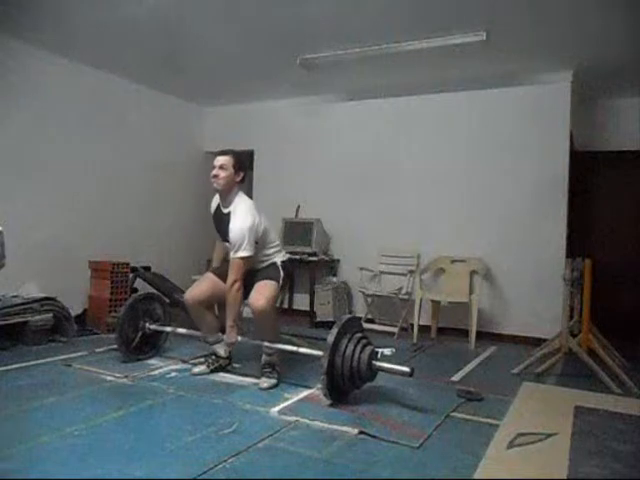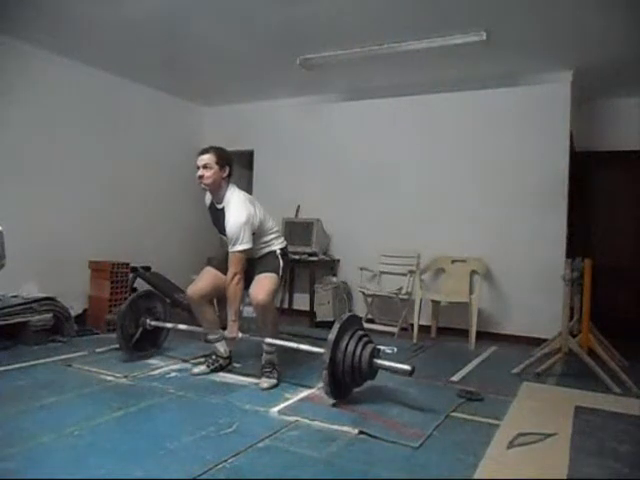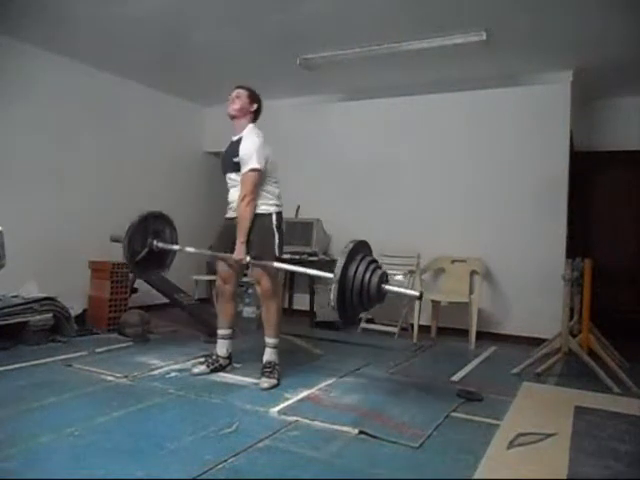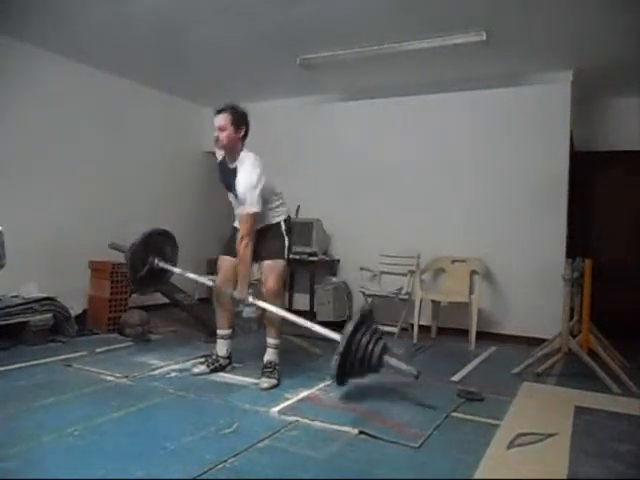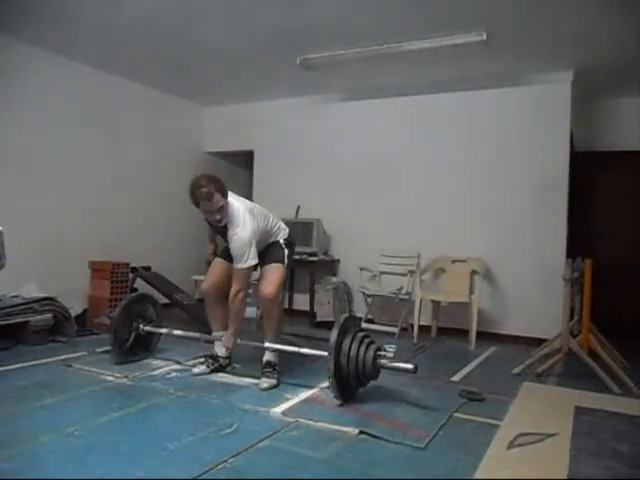
dt=1s
person 1, frame 1
left shoulder: (243, 219)
right shoulder: (217, 202)
left elbow: (235, 281)
left wrist: (231, 327)
right wrist: (212, 274)
left hip: (269, 265)
right hip: (239, 265)
left knee: (260, 305)
right knee: (193, 298)
left ankle: (270, 361)
right ankle: (221, 353)
person 1, frame 2
left shoulder: (238, 212)
right shoulder: (210, 197)
left elbow: (236, 275)
left wrist: (233, 322)
right wrist: (217, 260)
left hip: (268, 252)
right hip: (237, 252)
left knee: (260, 298)
right knee: (195, 293)
left ankle: (269, 361)
right ankle: (221, 353)
person 1, frame 3
left shoulder: (252, 141)
right shoulder: (232, 142)
left elbow: (247, 198)
left wrist: (241, 246)
right wrist: (235, 239)
left hip: (264, 217)
right hip: (235, 216)
left knee: (265, 286)
right knee: (224, 284)
left ankle: (270, 361)
right ankle: (222, 354)
person 1, frame 4
left shoulder: (249, 174)
right shoulder: (222, 155)
left elbow: (246, 237)
left wrist: (243, 285)
left hip: (271, 225)
right hip: (244, 225)
left knee: (271, 288)
right knee: (221, 286)
left ankle: (271, 360)
right ankle: (222, 354)
person 1, frame 5
left shoulder: (242, 229)
right shoulder: (210, 204)
left elbow: (239, 290)
left wrist: (232, 334)
right wrist: (212, 241)
left hip: (274, 241)
right hip: (237, 245)
left knee: (268, 293)
right knee: (210, 288)
left ankle: (270, 360)
right ankle: (220, 354)
